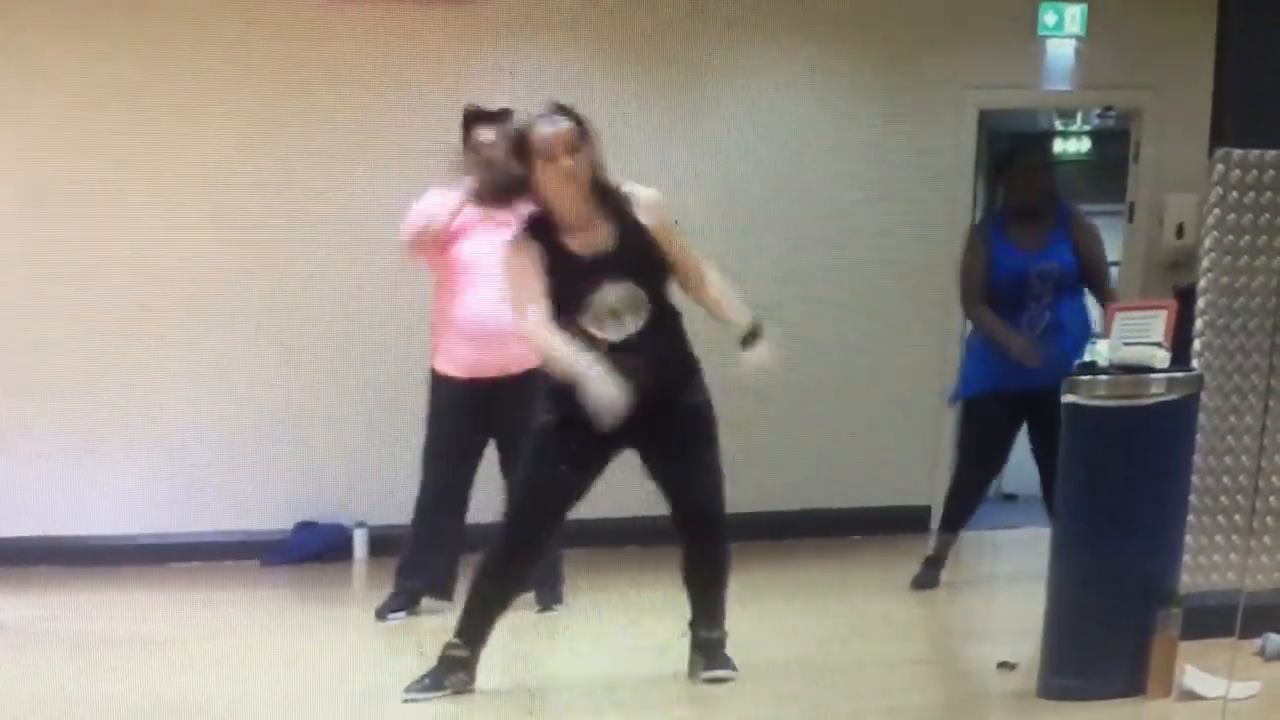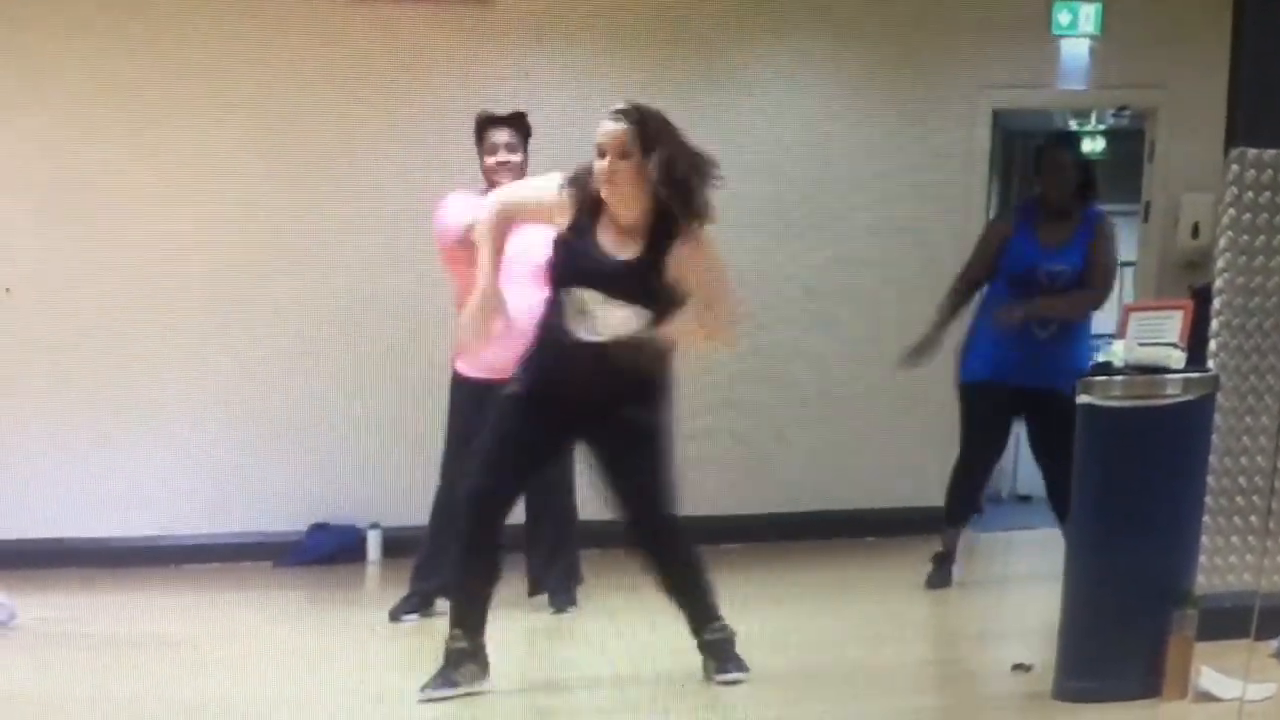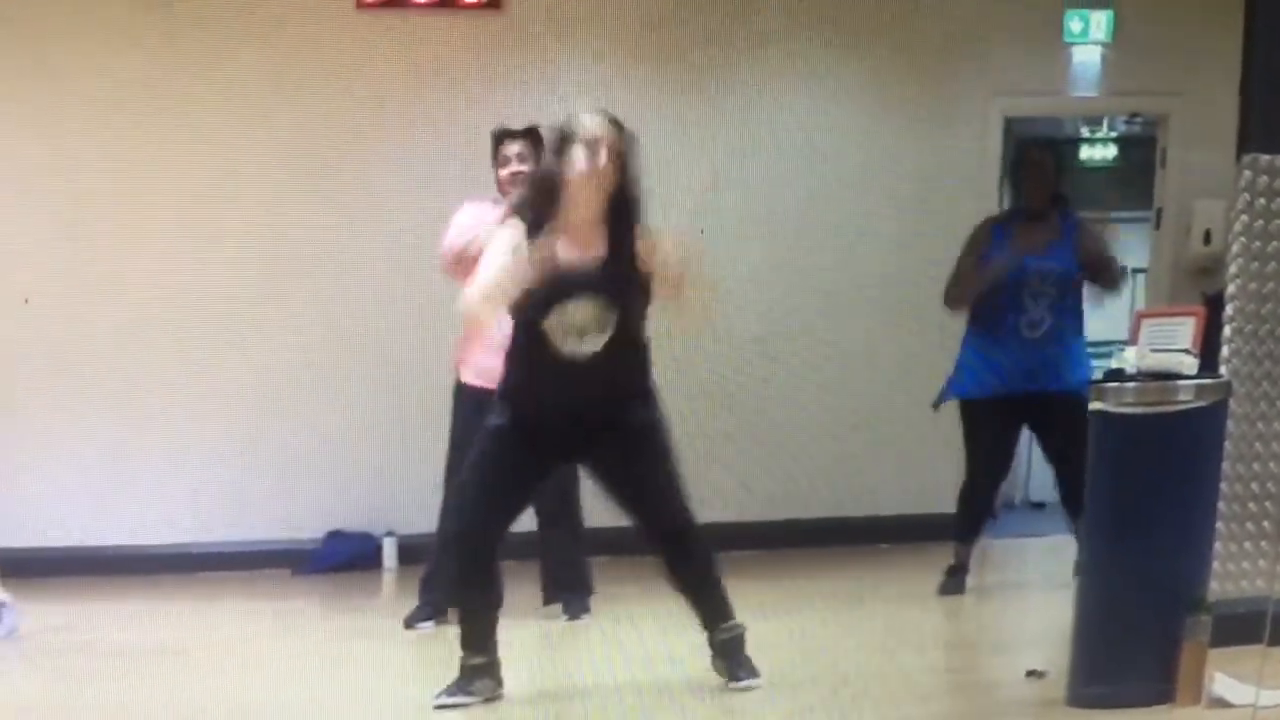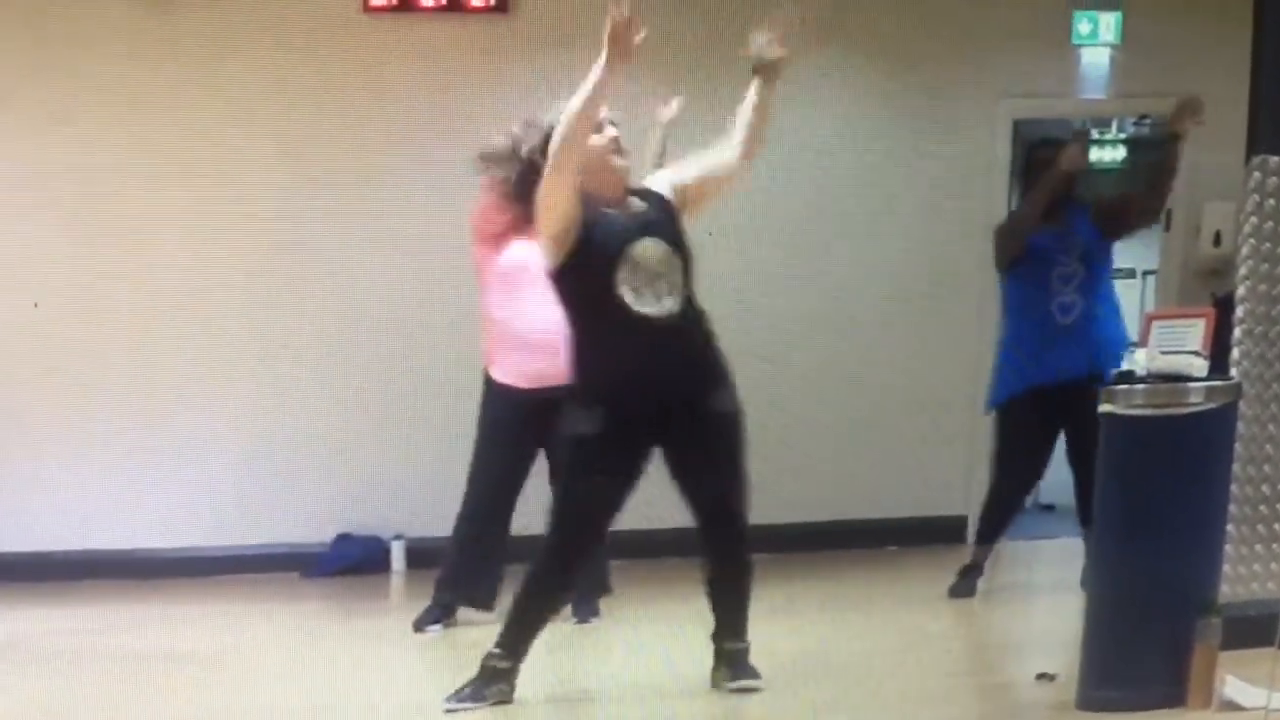
dt=0.3s
person 1, frame 1
left shoulder: (639, 207)
right shoulder: (527, 244)
left elbow: (695, 275)
right elbow: (536, 330)
left wrist: (747, 327)
right wrist: (592, 373)
left hip: (672, 400)
right hip: (586, 405)
left knee: (704, 518)
right knee: (524, 530)
left ankle: (708, 642)
right ankle: (459, 658)
person 1, frame 2
left shoulder: (683, 241)
right shoulder: (572, 201)
left elbow: (721, 325)
right elbow: (498, 205)
left wrist: (645, 326)
right wrist: (486, 292)
left hip: (626, 404)
right hip: (542, 389)
left knee: (654, 528)
right knee: (481, 509)
left ankle: (715, 642)
right ankle: (465, 656)
person 1, frame 3
left shoulder: (639, 235)
right shoulder: (520, 231)
left elbow: (681, 290)
right elbow: (475, 309)
left wrist: (677, 284)
right wrist: (526, 272)
left hip: (621, 415)
right hip: (528, 416)
left knee: (675, 532)
right knee: (472, 536)
left ankle: (728, 645)
right ankle: (479, 667)
person 1, frame 4
left shoulder: (662, 195)
right shoulder: (564, 215)
left elbow: (739, 152)
right elbow: (561, 151)
left wrist: (762, 78)
right wrist: (606, 66)
left hip: (699, 398)
right hip: (610, 410)
left knee: (726, 530)
right knee: (570, 546)
left ankle: (731, 654)
right ankle: (500, 670)
person 2, frame 1
left shoulder: (534, 208)
right shoulder: (441, 207)
right elbow: (416, 239)
right wrist: (471, 185)
left hip: (526, 372)
right hip: (457, 375)
right knee: (442, 484)
left ankle: (546, 580)
right ankle: (413, 587)
person 2, frame 2
right shoulder: (460, 205)
right elbow: (458, 235)
right hip: (480, 375)
left knee: (551, 484)
right knee: (460, 485)
left ankle: (559, 582)
right ankle: (427, 588)
person 2, frame 3
right shoulder: (473, 219)
right elbow: (454, 260)
right wrist: (508, 212)
right hip: (482, 385)
left knee: (558, 494)
right knee: (463, 493)
left ankle: (572, 590)
right ankle: (436, 596)
person 2, frame 4
right shoulder: (494, 219)
right elbow: (500, 179)
left wrist: (661, 128)
left hip: (575, 385)
right hip: (511, 386)
right knee: (486, 492)
left ankle: (584, 592)
right ankle: (452, 597)
person 3, frame 1
left shoulder: (1075, 227)
right shoulder: (986, 234)
left elbow: (1102, 286)
right elbow: (973, 302)
right wrist: (1007, 338)
left hip: (1062, 373)
right hip: (995, 375)
left knee: (1061, 468)
right knee: (977, 468)
right ankle: (937, 557)
person 3, frame 2
left shoulder: (1097, 229)
right shoulder: (1012, 223)
left elbow: (1095, 295)
right elbow: (967, 281)
left wrist: (1030, 308)
right wrist: (934, 332)
left hip: (1059, 373)
right hip: (993, 367)
left knee: (1061, 466)
right knee: (976, 460)
right ankle: (945, 555)
person 3, frame 3
left shoulder: (1077, 232)
right shoulder: (988, 233)
left elbow: (1112, 280)
right elbow: (953, 298)
left wrist: (1096, 261)
right wrist: (992, 274)
left hip: (1061, 379)
right hip: (990, 379)
left knee: (1077, 472)
right knee: (984, 474)
right ankle: (958, 566)
person 3, frame 4
left shoulder: (1095, 217)
right shoulder: (1014, 228)
left elbow: (1150, 204)
right elbow: (1012, 241)
left wrist: (1175, 142)
right wrist: (1055, 178)
left hip: (1094, 371)
right hip: (1030, 374)
left knee: (1094, 473)
right knee: (1015, 474)
right ankle: (974, 564)
